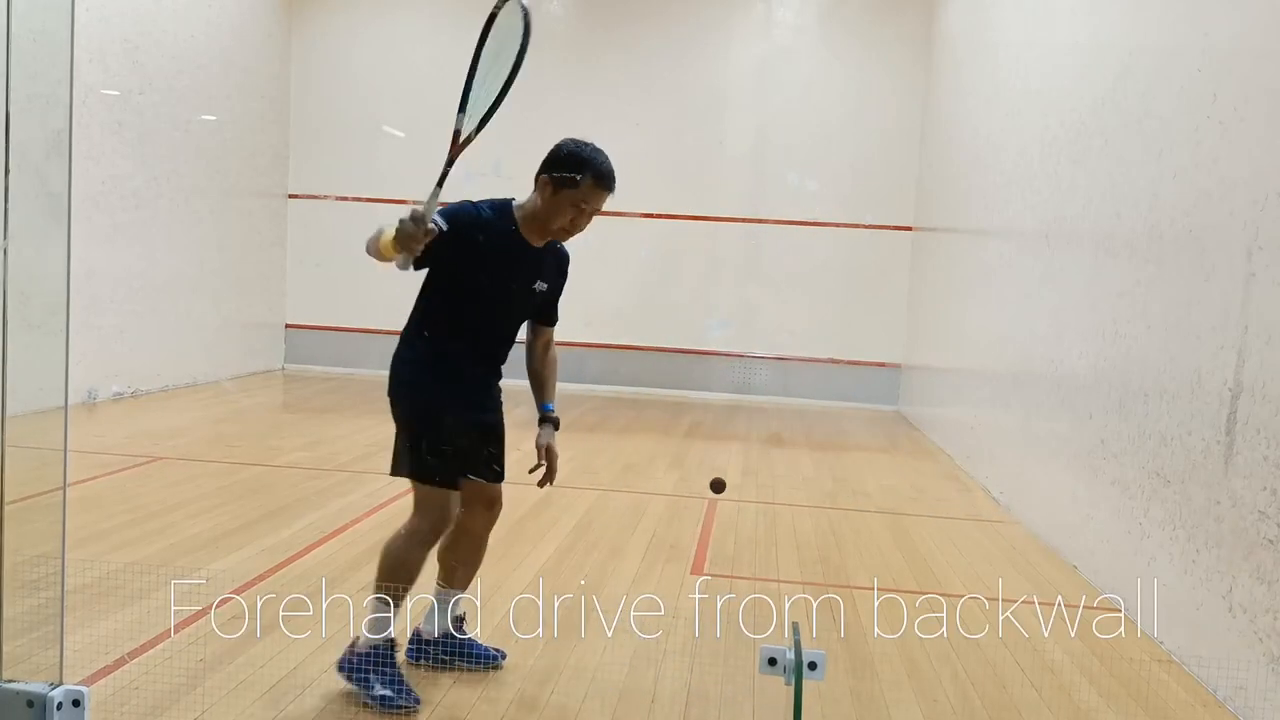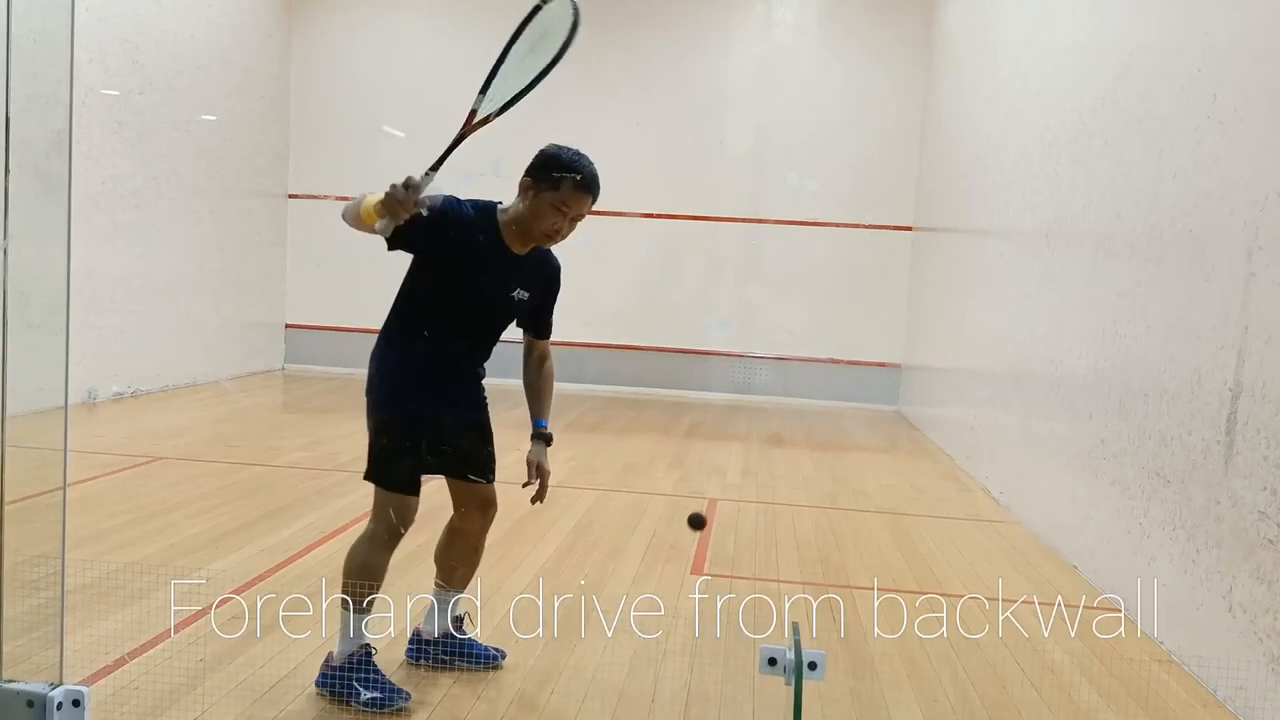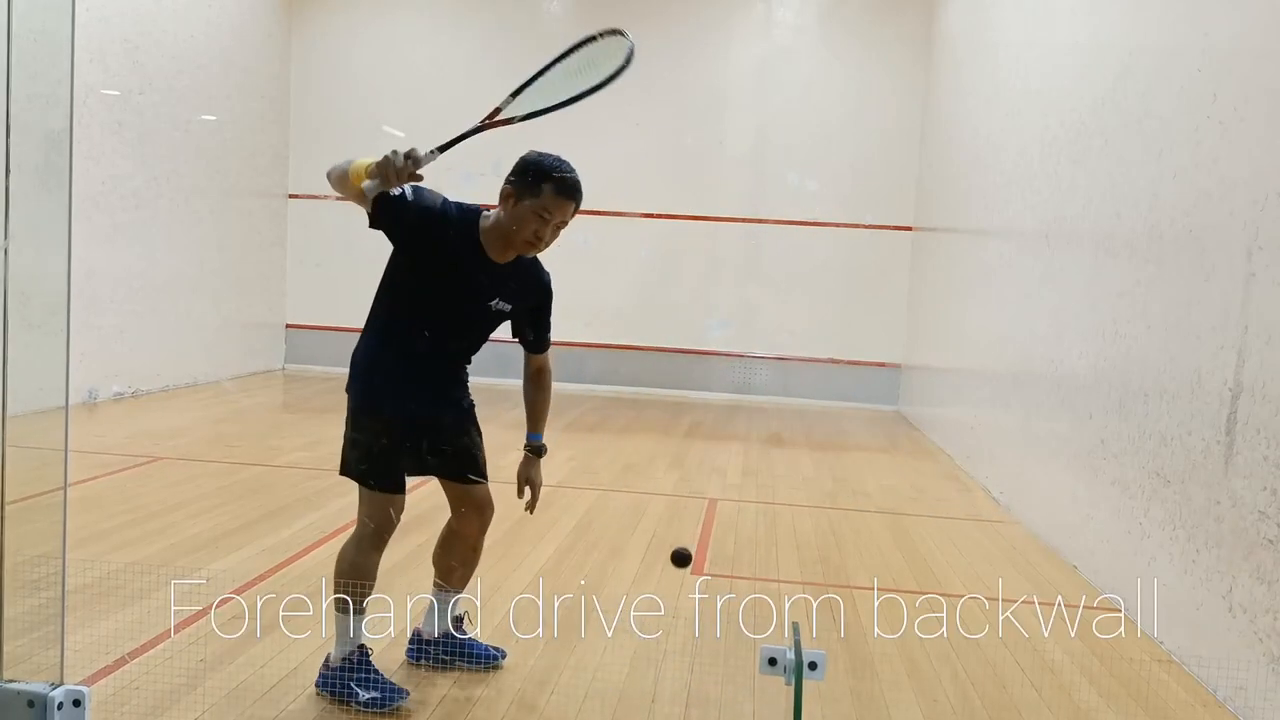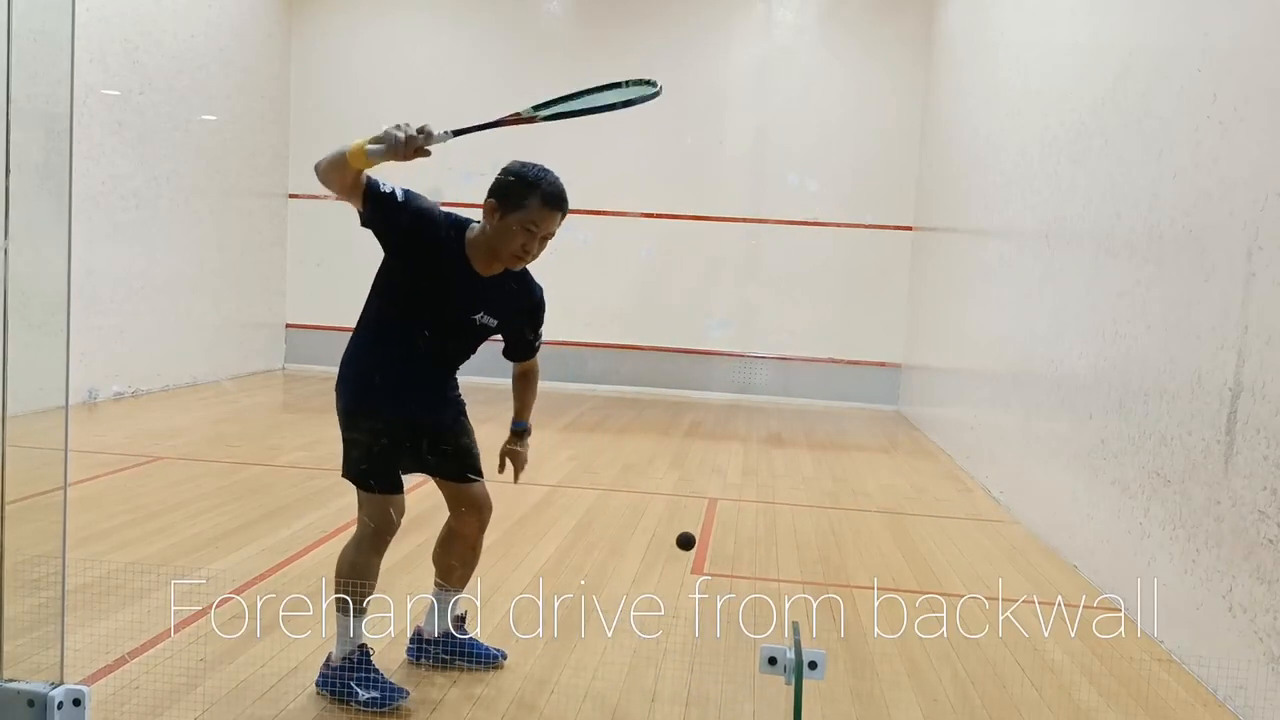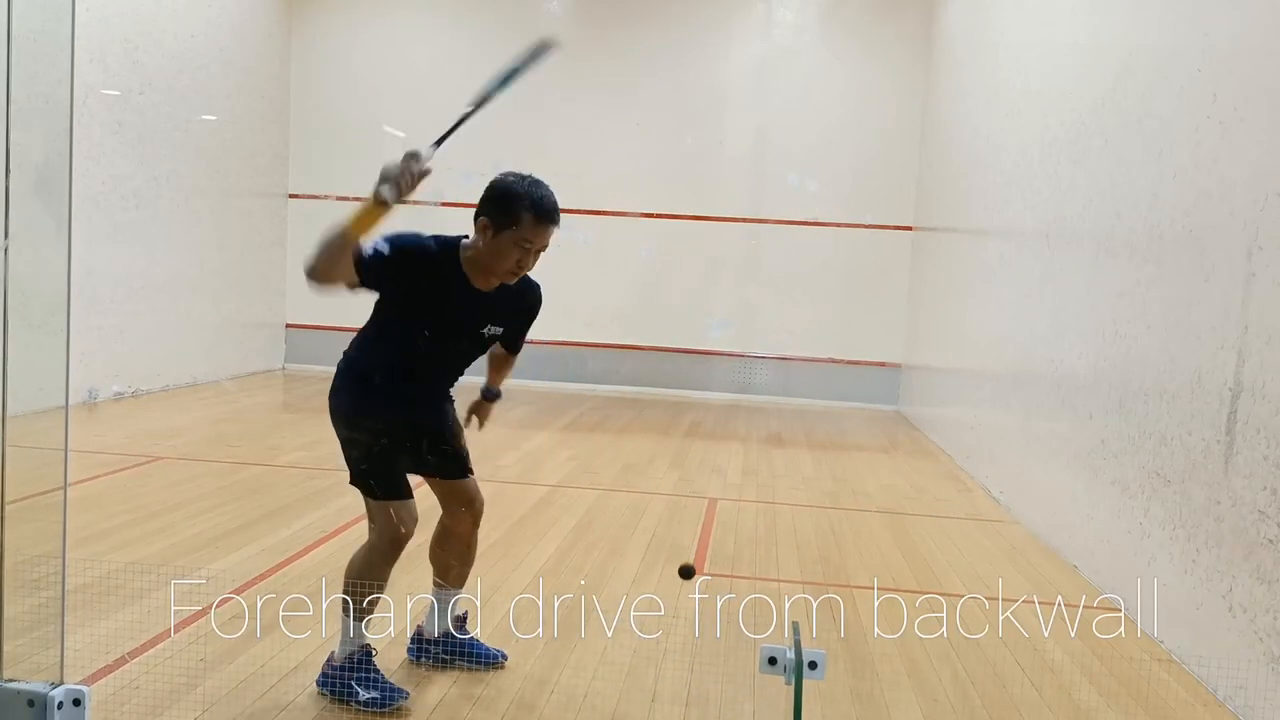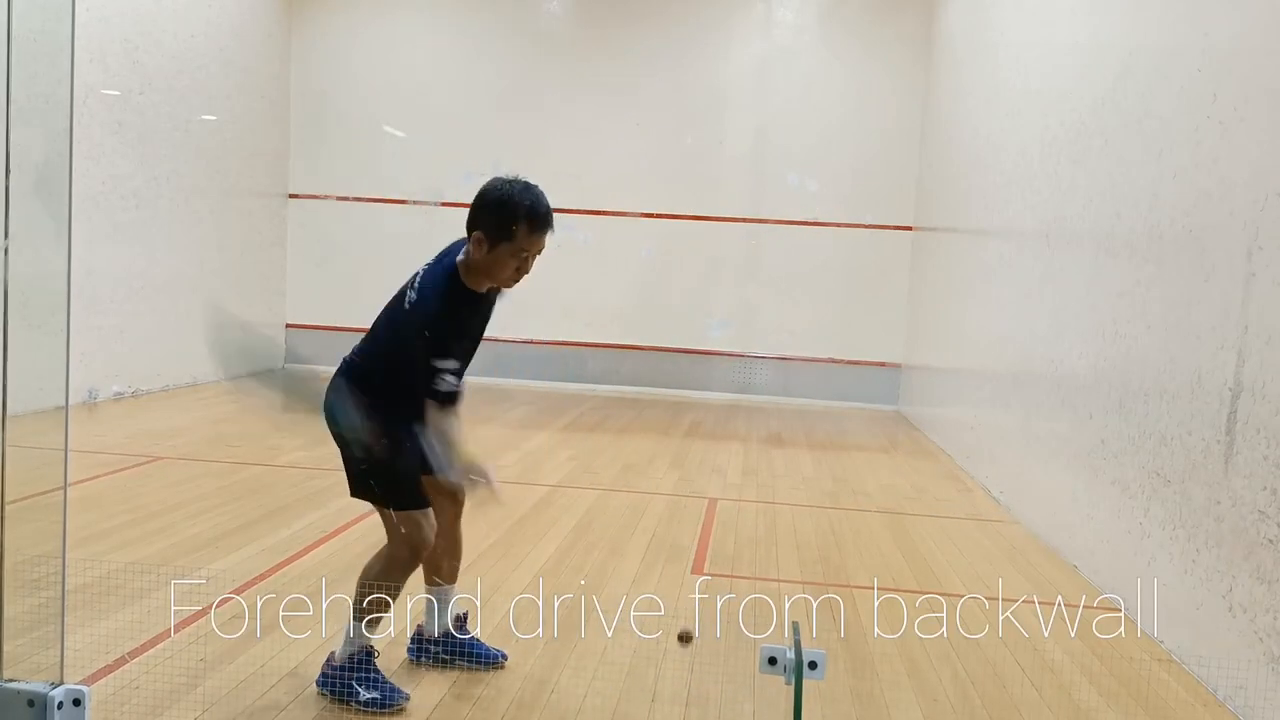
dt=0.2s
person 1, frame 1
left shoulder: (556, 261)
right shoulder: (471, 223)
left elbow: (541, 343)
right elbow: (376, 245)
left wrist: (548, 419)
right wrist: (400, 241)
left hip: (479, 394)
right hip: (423, 386)
left knee: (483, 504)
right knee: (433, 513)
left ankle: (436, 631)
right ankle: (367, 648)
person 1, frame 2
left shoulder: (544, 272)
right shoulder: (453, 221)
left elbow: (537, 357)
right elbow: (355, 214)
left wrist: (540, 437)
right wrist: (387, 209)
left hip: (461, 395)
right hip: (400, 388)
left knee: (479, 506)
right knee: (393, 518)
left ankle: (435, 633)
right ankle: (345, 661)
person 1, frame 3
left shoulder: (533, 286)
right shoulder: (434, 219)
left elbow: (538, 369)
right elbow: (340, 182)
left wrist: (534, 452)
right wrist: (375, 171)
left hip: (446, 394)
right hip: (381, 388)
left knee: (475, 508)
right knee: (379, 518)
left ankle: (436, 633)
right ankle: (343, 661)
person 1, frame 4
left shoulder: (524, 298)
right shoulder: (422, 227)
left elbow: (524, 369)
right elbow: (330, 173)
left wrist: (519, 433)
right wrist: (377, 150)
left hip: (435, 397)
right hip: (370, 393)
left knee: (474, 508)
right knee: (381, 519)
left ankle: (437, 632)
right ankle: (344, 661)
person 1, frame 5
left shoulder: (524, 298)
right shoulder: (419, 259)
right elbow: (320, 271)
left wrist: (491, 392)
left hip: (429, 404)
right hip: (368, 402)
left knee: (465, 504)
right knee: (395, 525)
left ankle: (437, 632)
right ankle: (345, 661)
person 1, frame 6
left shoulder: (470, 264)
right shoulder: (442, 313)
right elbow: (439, 420)
right wrist: (449, 463)
left hip: (399, 401)
right hip: (371, 412)
left knee: (445, 502)
right knee: (415, 535)
left ankle: (438, 632)
right ankle: (347, 662)
